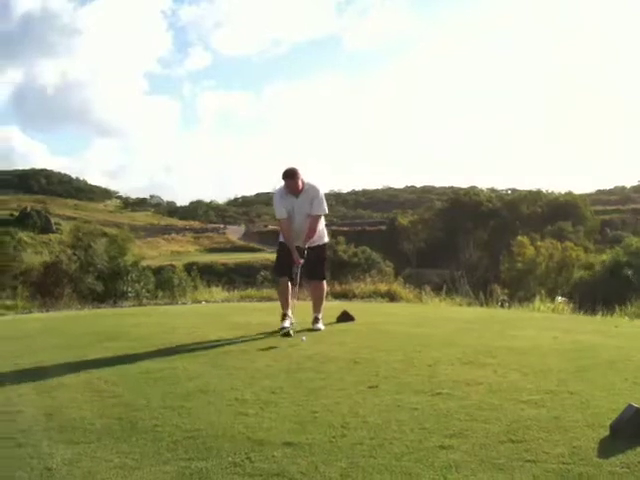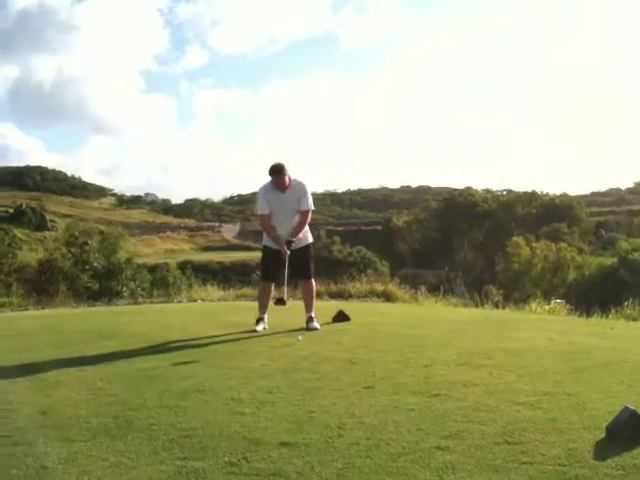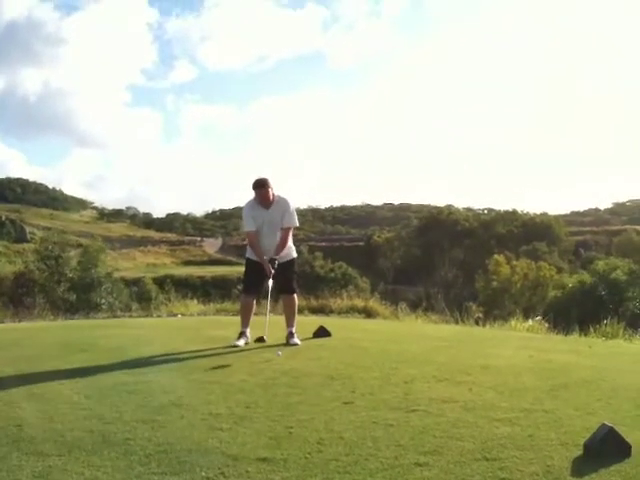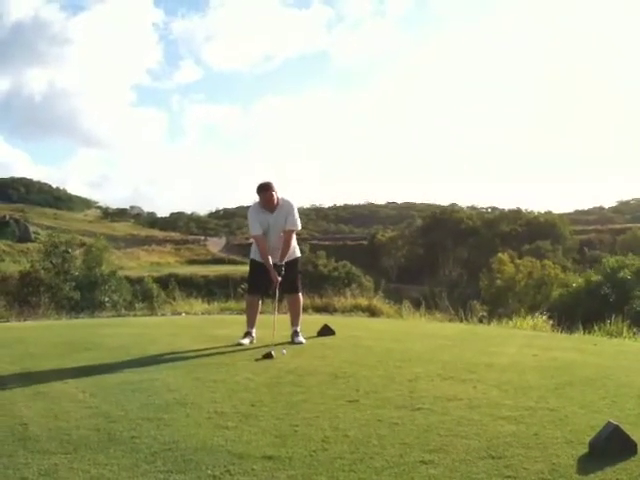
dt=0.7s
person 1, frame 1
left shoulder: (315, 192)
right shoulder: (279, 195)
left elbow: (315, 222)
right elbow: (284, 225)
left wrist: (304, 246)
right wrist: (294, 251)
left hip: (316, 241)
right hip: (289, 241)
left knee: (317, 279)
right knee: (282, 276)
left ankle: (317, 317)
right ankle: (286, 315)
person 1, frame 2
left shoulder: (301, 188)
right shoulder: (264, 192)
left elbow: (305, 216)
right elbow: (265, 222)
left wrist: (291, 239)
right wrist: (280, 243)
left hip: (300, 241)
right hip: (272, 243)
left knee: (307, 278)
right knee: (267, 280)
left ankle: (310, 317)
right ankle: (262, 318)
person 1, frame 3
left shoulder: (285, 205)
right shoulder: (248, 208)
left elbow: (286, 234)
right elbow: (252, 238)
left wrist: (275, 257)
right wrist: (264, 262)
left hip: (284, 256)
right hip: (256, 257)
left knee: (289, 293)
right knee: (248, 294)
left ankle: (291, 332)
right ankle: (244, 333)
person 1, frame 4
left shoulder: (289, 207)
right shoulder: (253, 211)
left elbow: (289, 237)
right elbow: (260, 243)
left wrist: (281, 263)
right wrist: (271, 269)
left hip: (288, 256)
right hip: (261, 258)
left knee: (294, 292)
right knee: (253, 294)
left ankle: (296, 331)
right ankle: (250, 332)
